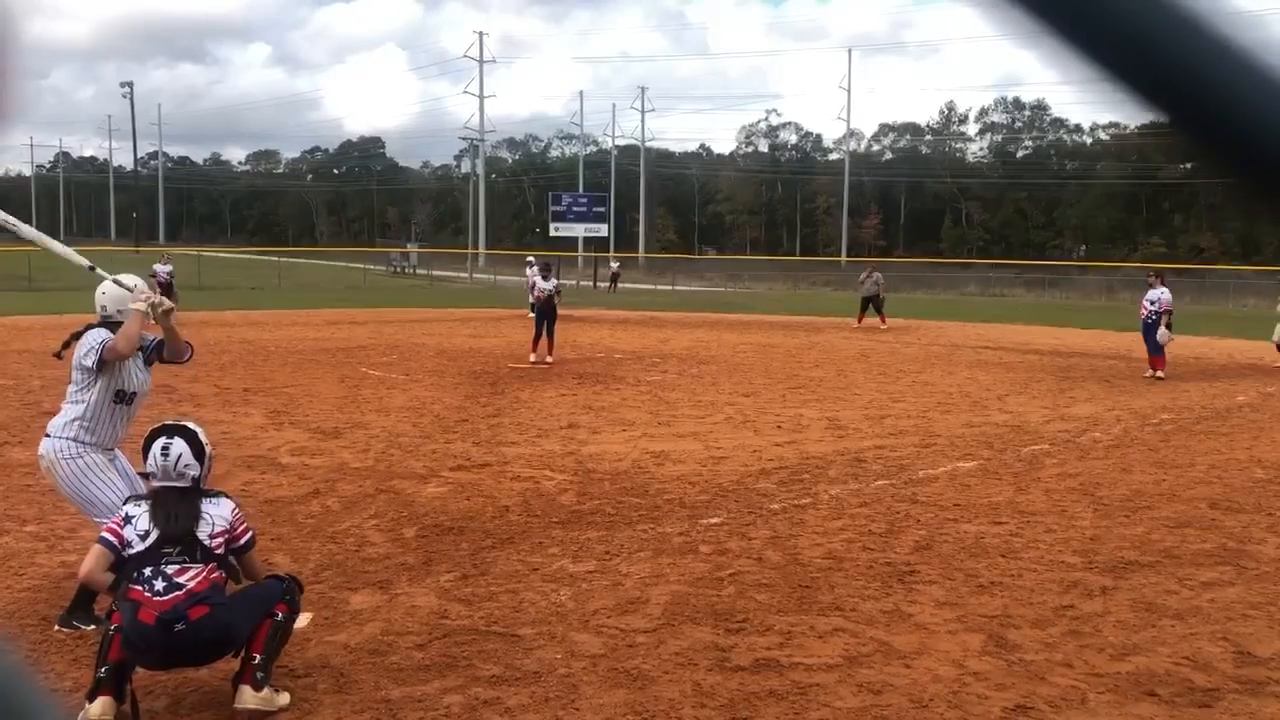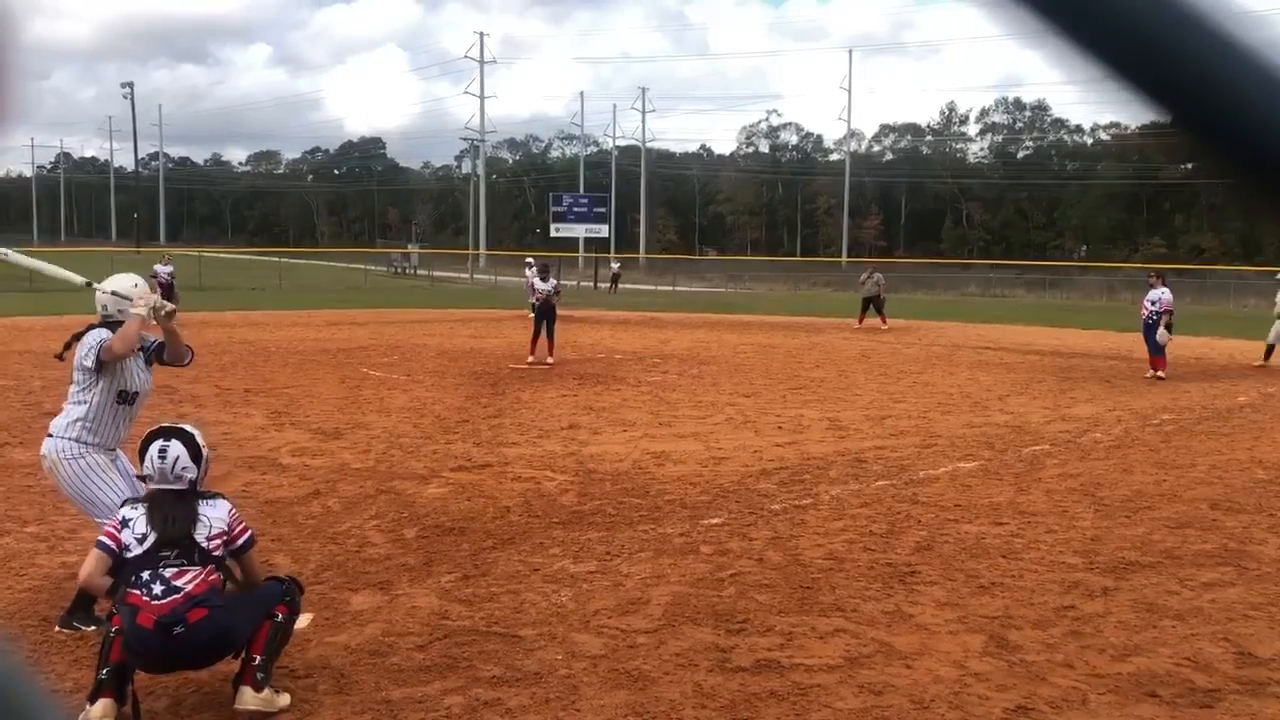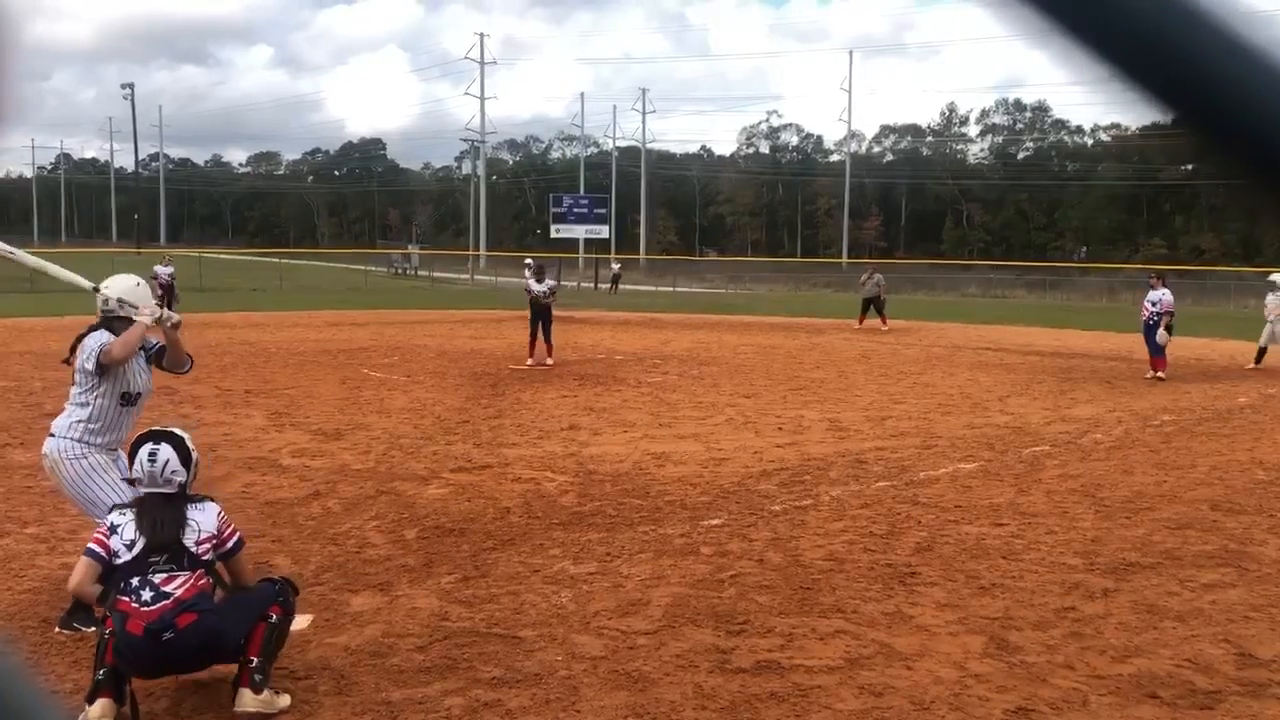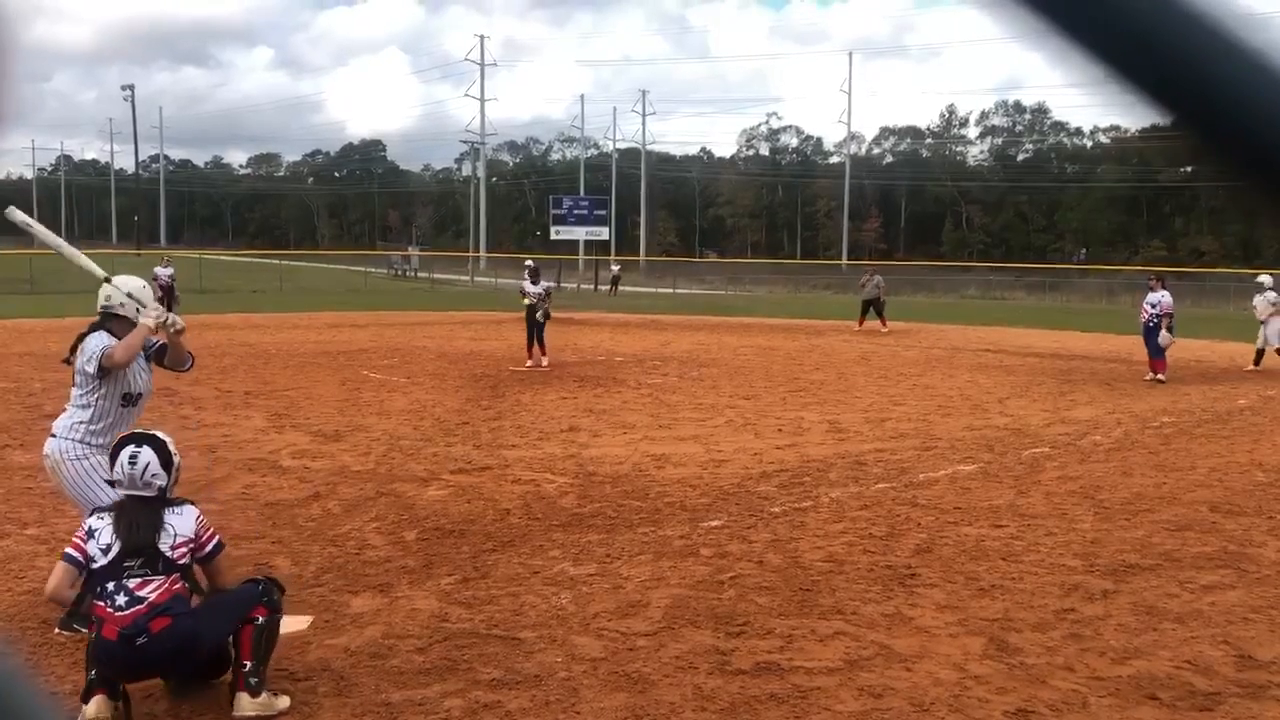
dt=0.2s
person 1, frame 1
left shoulder: (139, 341)
right shoulder: (95, 339)
left elbow: (181, 354)
right elbow: (123, 350)
left wrist: (165, 321)
right wrist: (141, 311)
left hip: (102, 449)
right hip: (69, 449)
right ankle: (77, 613)
person 1, frame 2
left shoulder: (141, 343)
right shoulder: (96, 340)
left elbow: (181, 357)
right elbow: (119, 349)
left wrist: (167, 325)
right wrist: (140, 314)
left hip: (104, 450)
right hip: (71, 449)
right ankle: (77, 614)
person 1, frame 3
left shoulder: (141, 343)
right shoulder: (97, 341)
left elbow: (180, 364)
right elbow: (117, 354)
left wrist: (170, 333)
right wrist: (144, 321)
left hip: (104, 449)
right hip: (73, 449)
right ankle: (78, 614)
person 1, frame 4
left shoulder: (140, 343)
right shoulder: (98, 342)
left elbow: (181, 362)
right elbow: (119, 358)
left wrist: (173, 335)
right wrist: (148, 324)
left hip: (103, 449)
right hip: (73, 449)
right ankle: (78, 615)
person 2, frame 1
left shoulder: (131, 511)
right shoulder: (222, 507)
left elbow: (89, 574)
right elbow: (255, 575)
left wrist: (131, 592)
right wrist: (237, 542)
left hip: (144, 645)
right hip: (208, 636)
left knee: (124, 607)
right knee: (284, 588)
left ankle: (104, 695)
right ankle: (253, 685)
person 2, frame 2
left shoulder: (128, 515)
right shoulder: (220, 509)
left elbow: (88, 579)
right elbow: (255, 580)
left wrist: (129, 595)
left hip: (144, 649)
right hip: (207, 639)
left knee: (124, 611)
right knee: (284, 590)
right ankle: (253, 686)
person 2, frame 3
left shoulder: (116, 520)
right shoulder: (208, 512)
left elbow: (78, 586)
right elbow: (244, 584)
left wrist: (118, 602)
left hip: (136, 656)
right hip: (198, 643)
right knee: (278, 591)
right ankle: (252, 688)
person 2, frame 4
left shoulder: (95, 523)
right shoulder: (187, 516)
left elbow: (55, 590)
right elbow: (222, 587)
left wrist: (97, 607)
left hip: (114, 658)
right hip: (176, 646)
right knee: (263, 592)
left ankle: (100, 695)
right ankle: (250, 691)
